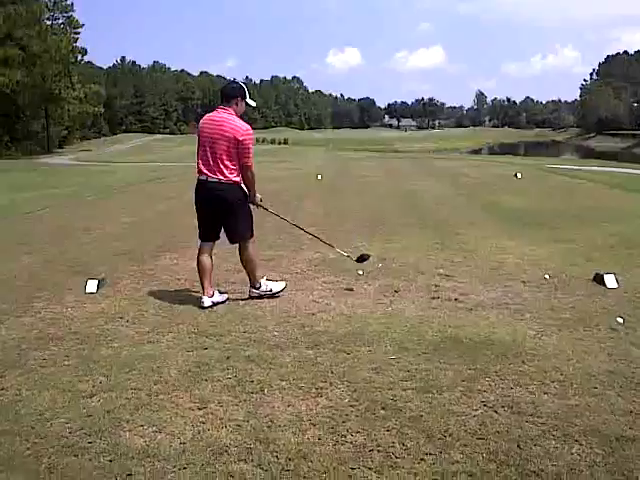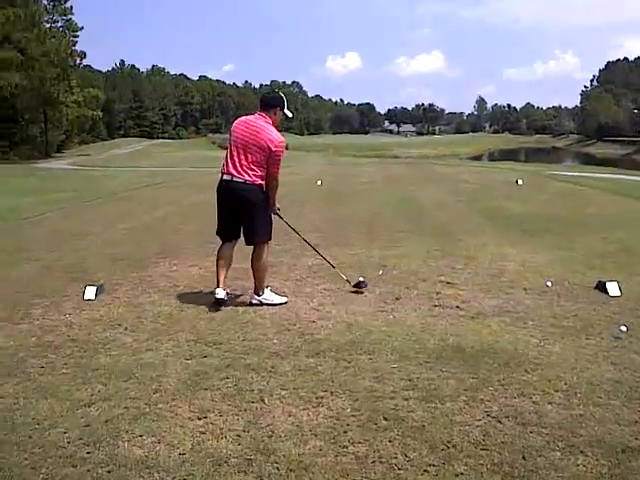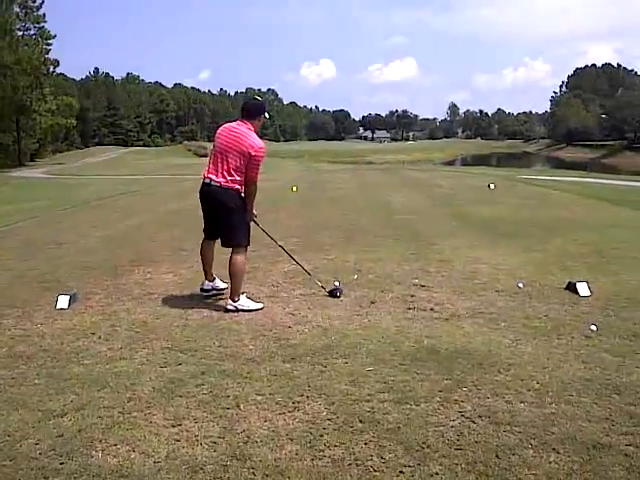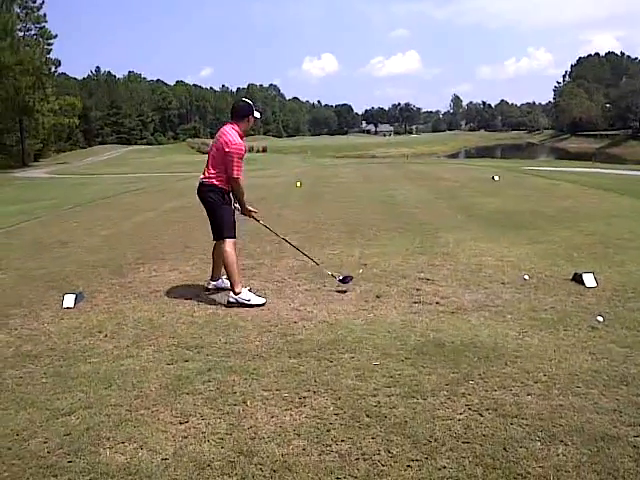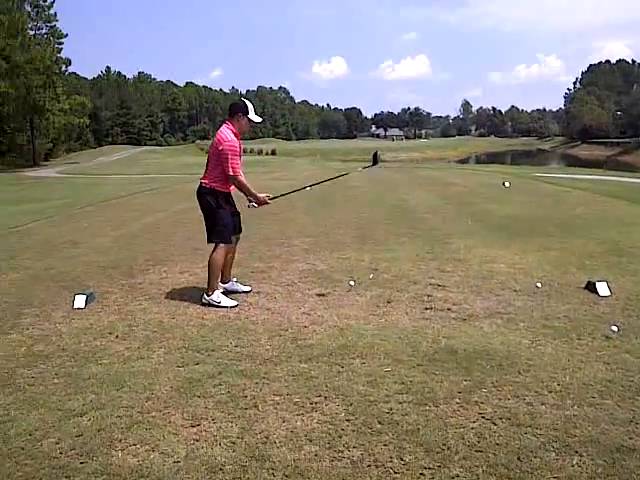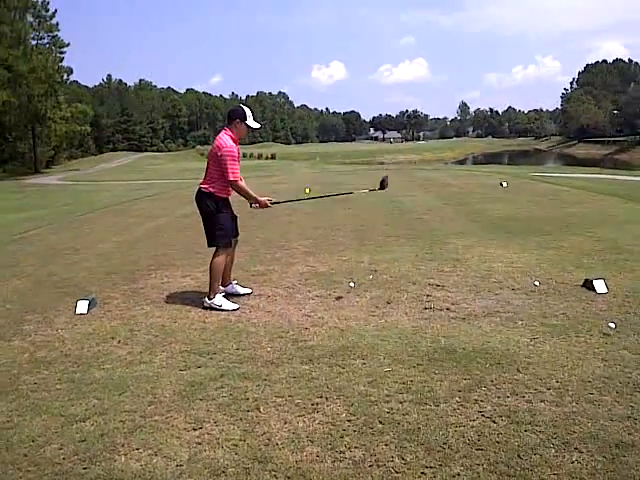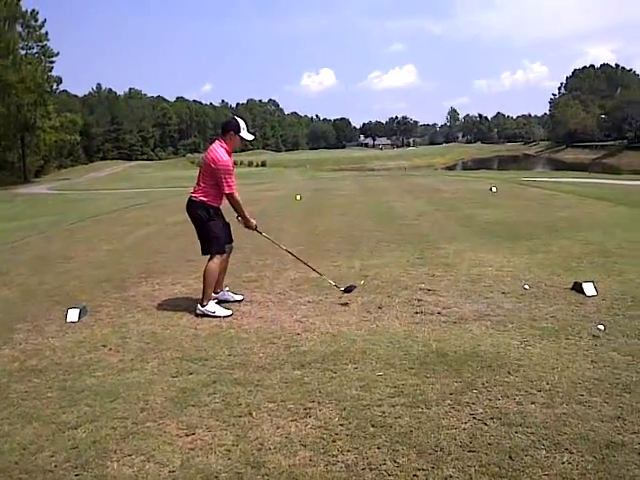
dt=0.4s
person 1, frame 1
left shoulder: (204, 122)
right shoulder: (242, 129)
right elbow: (247, 168)
right wrist: (252, 194)
left hip: (203, 187)
right hip: (228, 189)
left knee: (206, 243)
right knee: (245, 240)
left ankle: (207, 294)
right ankle: (257, 285)
person 1, frame 2
left shoulder: (238, 123)
right shoulder: (276, 139)
right elbow: (272, 177)
right wrist: (272, 203)
left hip: (226, 185)
right hip: (251, 191)
left knee: (227, 240)
right knee: (261, 244)
left ankle: (220, 288)
right ankle: (260, 293)
person 1, frame 3
left shoulder: (223, 130)
right shoulder: (257, 145)
right elbow: (251, 182)
right wrist: (249, 209)
left hip: (208, 188)
right hip: (228, 195)
left knee: (209, 237)
right knee: (239, 248)
left ankle: (209, 281)
right ankle: (235, 299)
person 1, frame 4
left shoulder: (225, 131)
right shoulder: (236, 143)
right elbow: (235, 179)
left wrist: (237, 201)
right wrist: (243, 205)
left hip: (210, 188)
right hip: (215, 191)
left knee: (221, 237)
right knee: (228, 240)
left ankle: (215, 280)
right ankle: (237, 291)
person 1, frame 5
left shoulder: (229, 134)
right shoulder: (229, 140)
left elbow: (235, 174)
right elbow: (235, 177)
left wrist: (250, 196)
right wrist: (255, 196)
left hip: (220, 193)
right hip: (213, 194)
left knee: (233, 237)
right knee: (223, 243)
left ankle: (226, 282)
right ankle: (211, 293)
person 1, frame 6
left shoulder: (228, 141)
right shoulder: (228, 145)
left elbow: (236, 178)
right elbow: (234, 183)
left wrist: (251, 198)
right wrist: (256, 199)
left hip: (218, 198)
right hip: (212, 199)
left knee: (231, 242)
right knee: (223, 247)
left ankle: (226, 285)
right ankle: (212, 297)
person 1, frame 7
left shoulder: (218, 149)
right shoulder: (222, 159)
left elbow: (230, 191)
right elbow: (231, 195)
left wrist: (240, 214)
right wrist: (246, 219)
left hip: (208, 206)
right hip: (203, 207)
left knee: (226, 247)
right knee: (217, 253)
left ankle: (218, 291)
right ankle: (205, 304)
